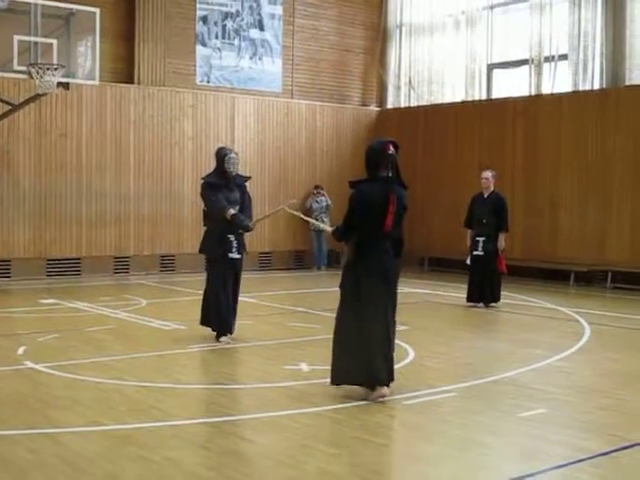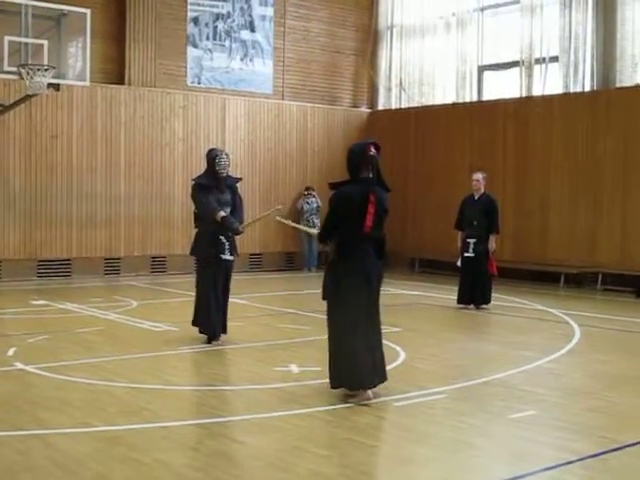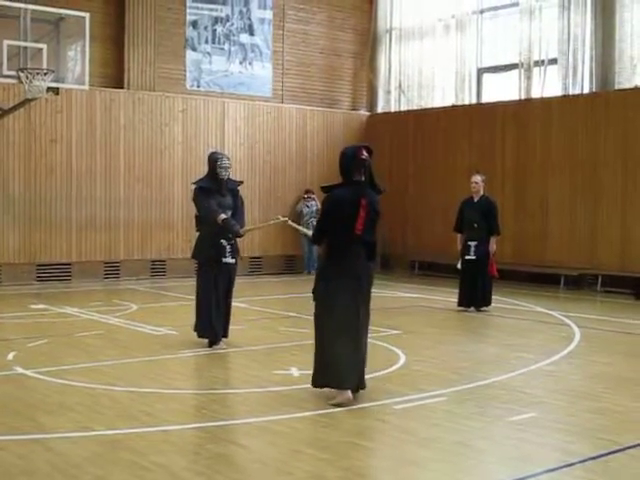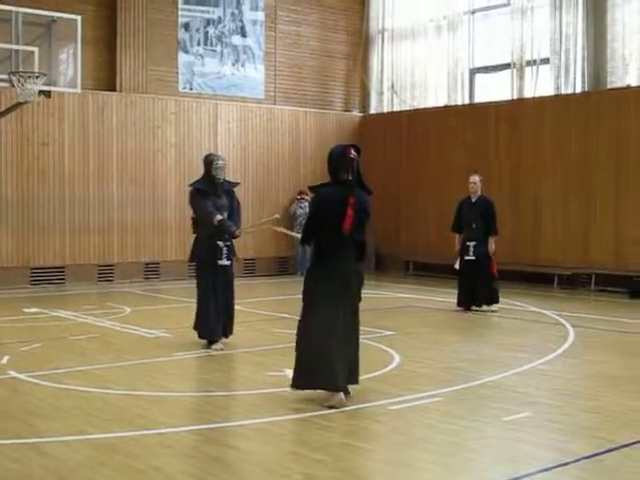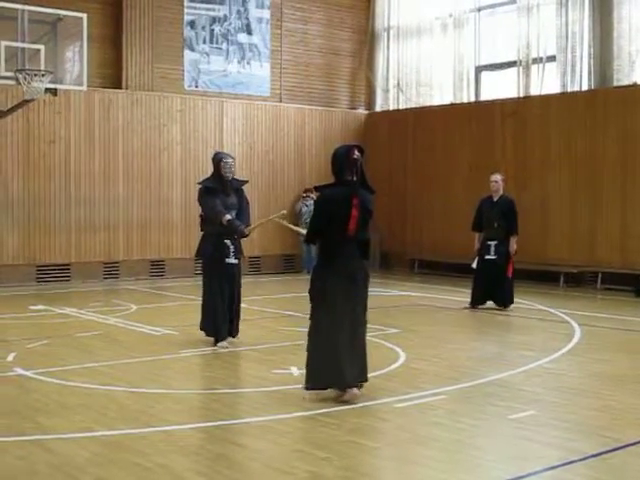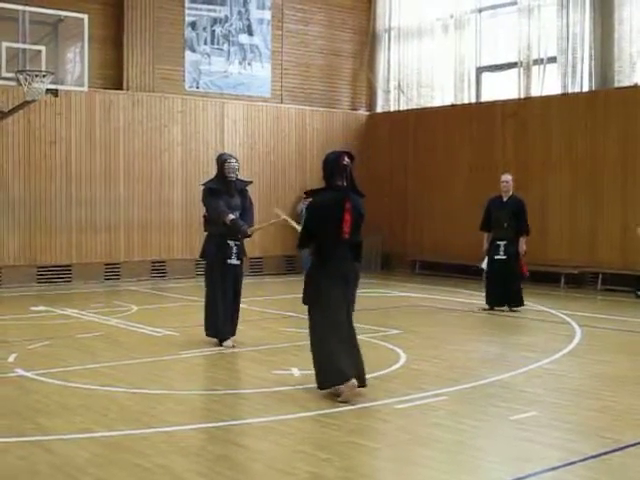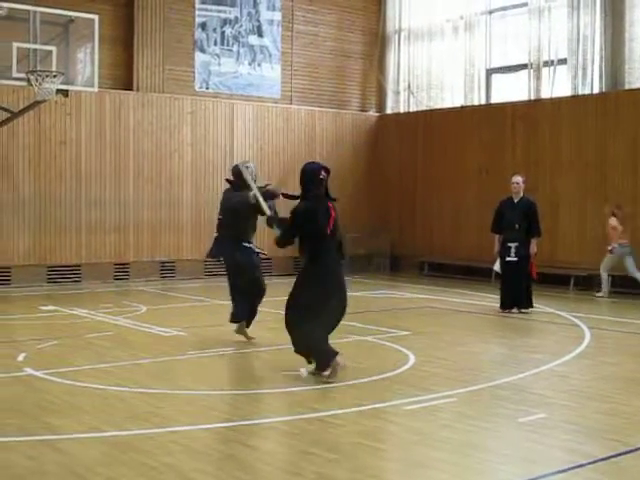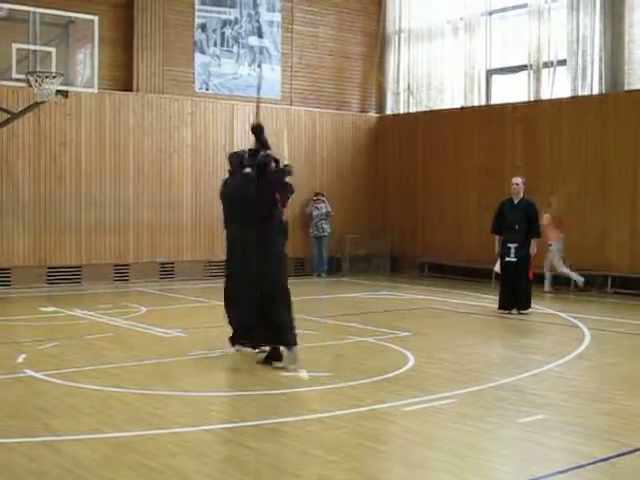
dt=0.4s
person 1, frame 1
left shoulder: (363, 193)
right shoulder: (399, 193)
left elbow: (348, 228)
right elbow: (394, 227)
left wrist: (337, 233)
left hip: (365, 263)
right hip: (389, 262)
left knee: (363, 320)
right knee: (382, 319)
left ankle: (377, 381)
right ankle: (380, 377)
person 1, frame 2
left shoulder: (343, 194)
right shoulder: (380, 195)
left elbow: (328, 231)
right elbow: (376, 229)
left wrist: (324, 238)
left hip: (347, 265)
right hip: (372, 264)
left knee: (348, 323)
right knee: (366, 320)
left ankle: (361, 384)
right ankle: (365, 379)
person 1, frame 3
left shoulder: (336, 197)
right shoulder: (372, 198)
left elbow: (319, 234)
right elbow: (369, 233)
left wrist: (319, 239)
left hip: (337, 268)
right hip: (362, 268)
left knee: (335, 326)
right knee: (355, 323)
left ankle: (344, 386)
right ankle: (353, 381)
person 1, frame 4
left shoulder: (323, 197)
right shoulder: (362, 198)
left elbow: (308, 235)
right elbow: (360, 234)
left wrist: (312, 238)
left hip: (326, 268)
right hip: (352, 269)
left knee: (323, 326)
right knee: (345, 325)
left ankle: (336, 388)
right ankle: (342, 382)
person 1, frame 5
left shoulder: (328, 197)
right shoulder: (365, 198)
left elbow: (313, 235)
right elbow: (362, 231)
left wrist: (313, 237)
left hip: (331, 267)
right hip: (357, 267)
left knee: (331, 324)
right knee: (352, 322)
left ankle: (346, 383)
right ankle: (352, 380)
person 1, frame 6
left shoulder: (319, 202)
right shoulder: (356, 202)
left elbow: (305, 240)
right elbow: (355, 235)
left wrist: (311, 241)
left hip: (325, 270)
right hip: (348, 269)
left knee: (327, 325)
right knee: (341, 322)
left ankle: (344, 379)
right ankle: (350, 375)
person 1, frame 7
left shoulder: (304, 209)
right shoulder: (328, 204)
left elbow: (285, 240)
left wrist: (275, 222)
right wrist: (278, 220)
left hip: (317, 269)
right hip: (332, 269)
left knee: (304, 317)
right knee: (318, 316)
left ankle: (329, 359)
right ankle: (321, 362)
person 1, frame 8
left shoulder: (262, 194)
right shoulder: (280, 190)
left hip: (268, 253)
right hip: (275, 253)
left knee: (275, 301)
right knee: (269, 301)
person 2, frame 1
left shoulder: (240, 184)
right shoulder: (210, 185)
left elbow: (246, 206)
right elbow: (220, 206)
left wrist: (245, 222)
right wrist: (238, 219)
left hip: (235, 239)
right hip: (217, 240)
left knee: (232, 284)
right knee: (218, 284)
left ankle: (224, 325)
right ankle: (221, 329)
person 2, frame 2
left shoulder: (231, 185)
right shoulder: (201, 187)
left elbow: (238, 208)
right elbow: (210, 208)
left wrist: (235, 224)
right wrist: (227, 221)
left hip: (226, 241)
right hip: (208, 241)
left knee: (222, 287)
right knee: (209, 286)
left ankle: (215, 328)
right ankle: (212, 331)
person 2, frame 3
left shoulder: (233, 189)
right shoulder: (203, 190)
left elbow: (239, 211)
right elbow: (212, 211)
left wrist: (237, 227)
right wrist: (228, 224)
left hip: (228, 245)
right hip: (210, 245)
left knee: (225, 290)
right knee: (210, 290)
left ankle: (218, 332)
right ankle: (213, 335)
person 2, frame 4
left shoulder: (228, 190)
right shoulder: (198, 192)
left elbow: (235, 212)
right elbow: (208, 213)
left wrist: (233, 228)
right wrist: (224, 224)
left hip: (225, 246)
right hip: (207, 246)
left knee: (225, 290)
right knee: (209, 291)
left ankle: (218, 332)
right ankle: (212, 336)
person 2, frame 5
left shoulder: (237, 188)
right shoulder: (207, 190)
left elbow: (244, 210)
right elbow: (216, 211)
left wrist: (242, 227)
right wrist: (233, 224)
left hip: (232, 243)
right hip: (214, 244)
left knee: (232, 288)
right knee: (216, 289)
left ankle: (225, 331)
right ankle: (218, 334)
person 2, frame 6
left shoulder: (241, 189)
right shoulder: (211, 190)
left elbow: (248, 211)
right elbow: (219, 211)
left wrist: (245, 227)
right wrist: (236, 224)
left hip: (235, 244)
right hip: (217, 243)
left knee: (233, 289)
right knee: (218, 288)
left ankle: (226, 332)
right ankle: (222, 334)
person 2, frame 7
left shoulder: (256, 194)
right shoulder: (231, 195)
right elbow: (238, 203)
right wrist: (262, 195)
left hip: (245, 244)
right hip: (230, 244)
left knee: (255, 284)
left ankle: (242, 322)
right ankle: (241, 319)
person 2, frame 8
left shoulder: (232, 186)
right shoulder: (234, 186)
left hip: (244, 244)
right hip: (245, 244)
left knee: (239, 290)
right knee: (247, 290)
left ankle: (244, 336)
person 3, frame 1
left shoulder: (499, 199)
right shoulder: (476, 199)
left elbow: (503, 223)
right elbow: (469, 221)
left wrist: (501, 240)
right wrist: (469, 238)
left hip: (492, 239)
right hip: (477, 239)
left knee: (491, 269)
right knee: (475, 268)
left ankle: (489, 298)
right ankle: (476, 297)
person 3, frame 2
left shoulder: (489, 201)
right shoulder: (466, 201)
left elbow: (494, 225)
right elbow: (460, 222)
left wrist: (492, 242)
right wrist: (459, 240)
left hip: (483, 241)
right hip: (468, 241)
left knee: (482, 271)
right knee: (466, 270)
left ankle: (480, 300)
right ankle: (467, 299)
person 3, frame 3
left shoulder: (489, 203)
right shoulder: (465, 203)
left elbow: (494, 227)
right elbow: (459, 226)
left wrist: (492, 244)
right wrist: (459, 242)
left hip: (483, 244)
right hip: (468, 243)
left knee: (483, 273)
right knee: (467, 273)
left ankle: (481, 302)
right ankle: (467, 302)
person 3, frame 4
left shoulder: (487, 203)
right shoulder: (463, 203)
left elbow: (492, 227)
right elbow: (458, 226)
left wrist: (491, 244)
right wrist: (457, 243)
left hip: (482, 244)
right hip: (467, 244)
left knee: (485, 273)
right knee: (465, 273)
left ankle: (490, 301)
right ankle: (466, 302)
person 3, frame 5
left shoulder: (508, 203)
right shoulder: (484, 202)
left elbow: (513, 227)
right elbow: (478, 225)
left wrist: (513, 243)
right wrist: (477, 242)
left hip: (503, 244)
right hip: (487, 242)
left knee: (503, 273)
right knee: (481, 271)
left ankle: (504, 302)
right ankle: (476, 301)
person 3, frame 6
left shoulder: (518, 203)
right shoulder: (493, 202)
left elbow: (523, 226)
right elbow: (486, 225)
left wrist: (522, 244)
right wrist: (486, 242)
left hip: (512, 243)
right hip: (496, 243)
left knee: (512, 274)
right knee: (493, 273)
left ankle: (512, 303)
right ankle: (493, 303)
person 3, frame 7
left shoulder: (529, 204)
right shoulder: (504, 204)
left elbow: (534, 228)
right elbow: (497, 226)
left wrist: (533, 245)
right wrist: (497, 244)
left hip: (523, 245)
right hip: (507, 245)
left knee: (523, 276)
right knee: (507, 276)
left ankle: (523, 304)
right ankle: (507, 305)
person 3, frame 8
left shoulder: (529, 205)
right shoulder: (504, 205)
left elbow: (535, 228)
right elbow: (497, 227)
left wrist: (533, 246)
right wrist: (497, 245)
left hip: (523, 246)
right hip: (507, 245)
left knee: (523, 277)
right knee: (506, 276)
left ankle: (522, 306)
right ankle: (506, 305)
